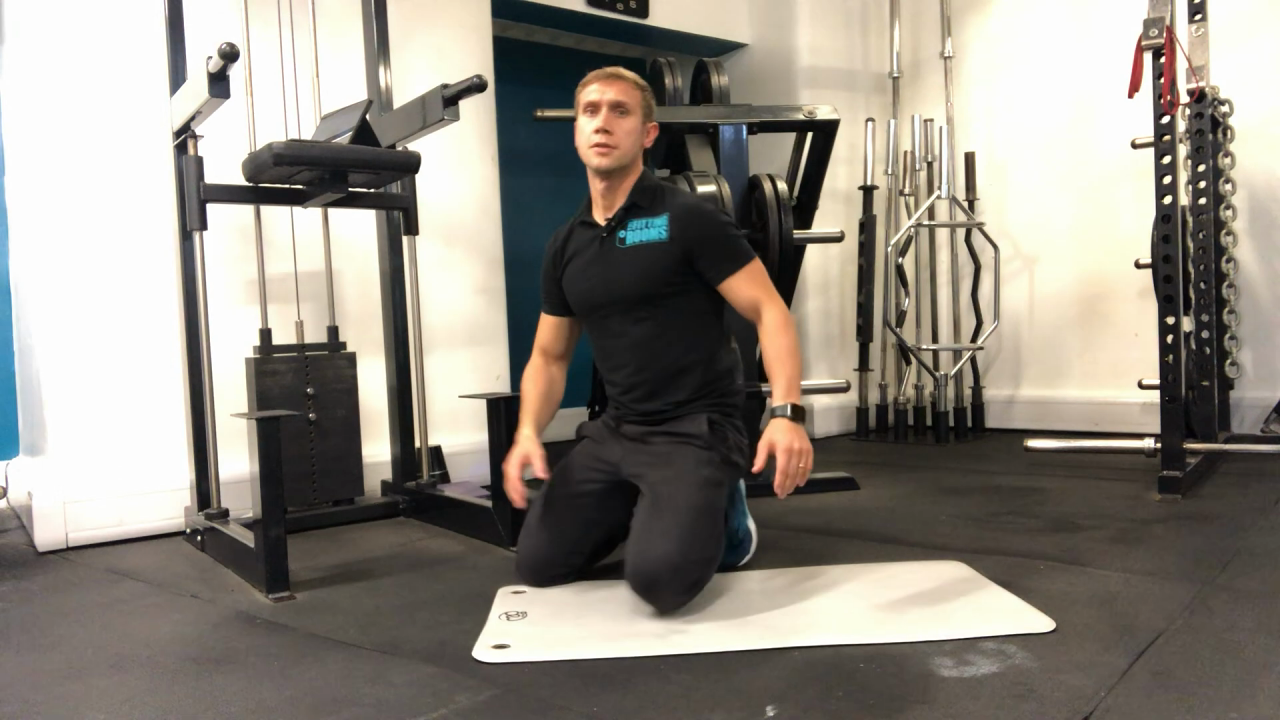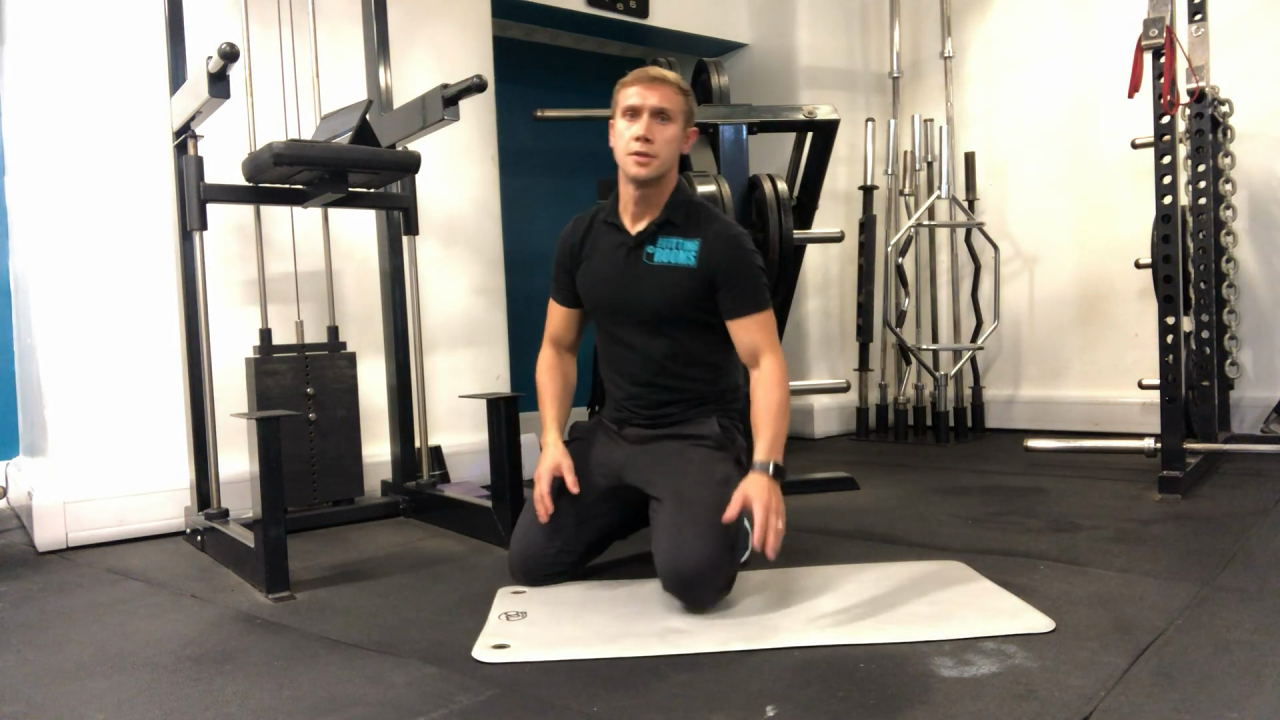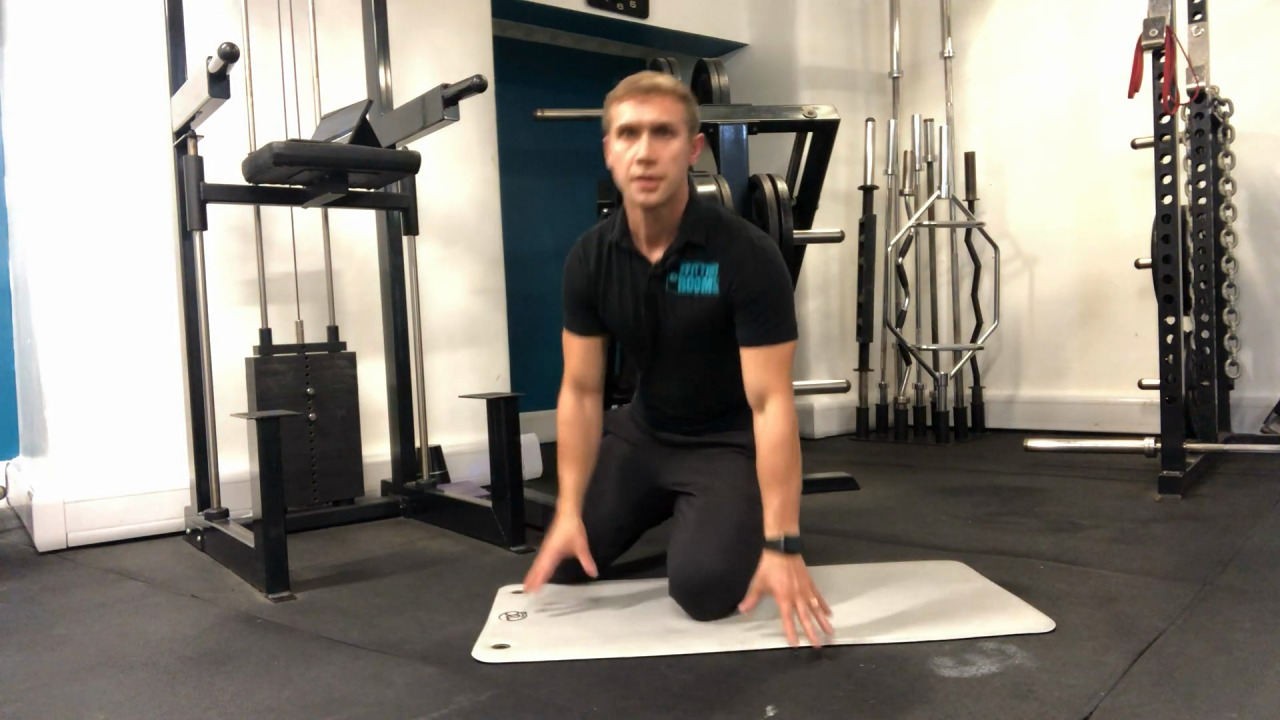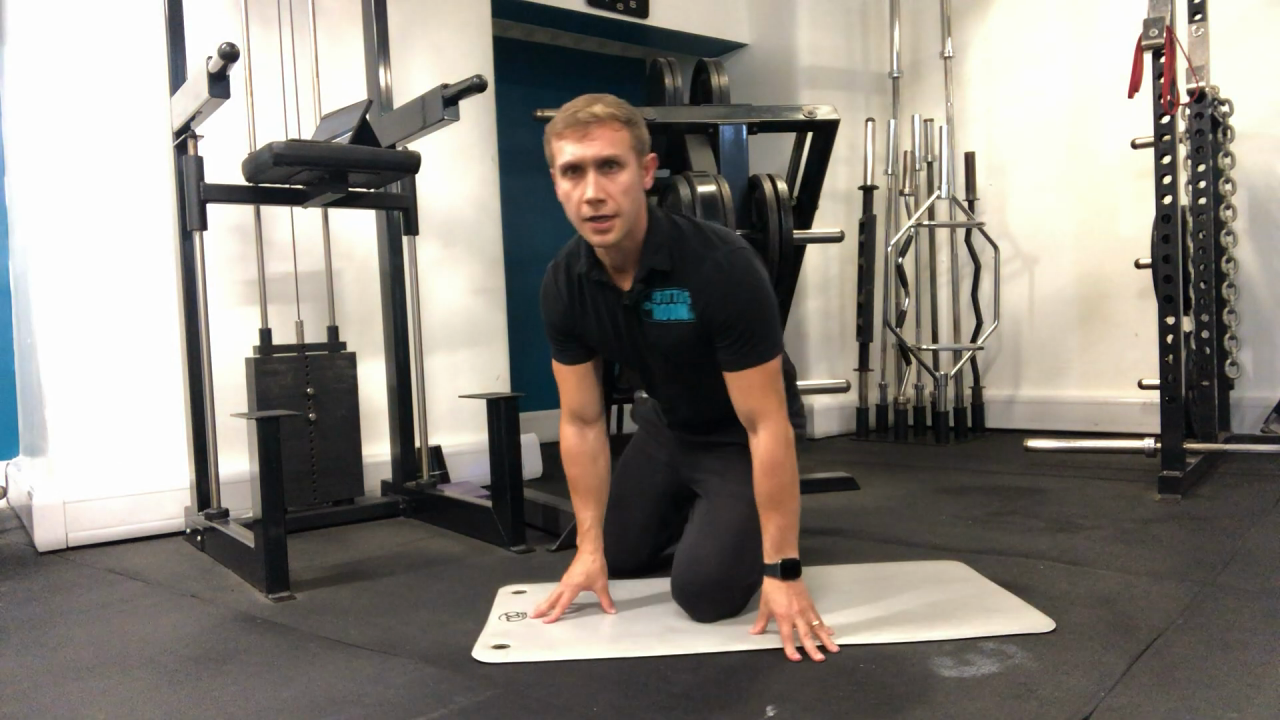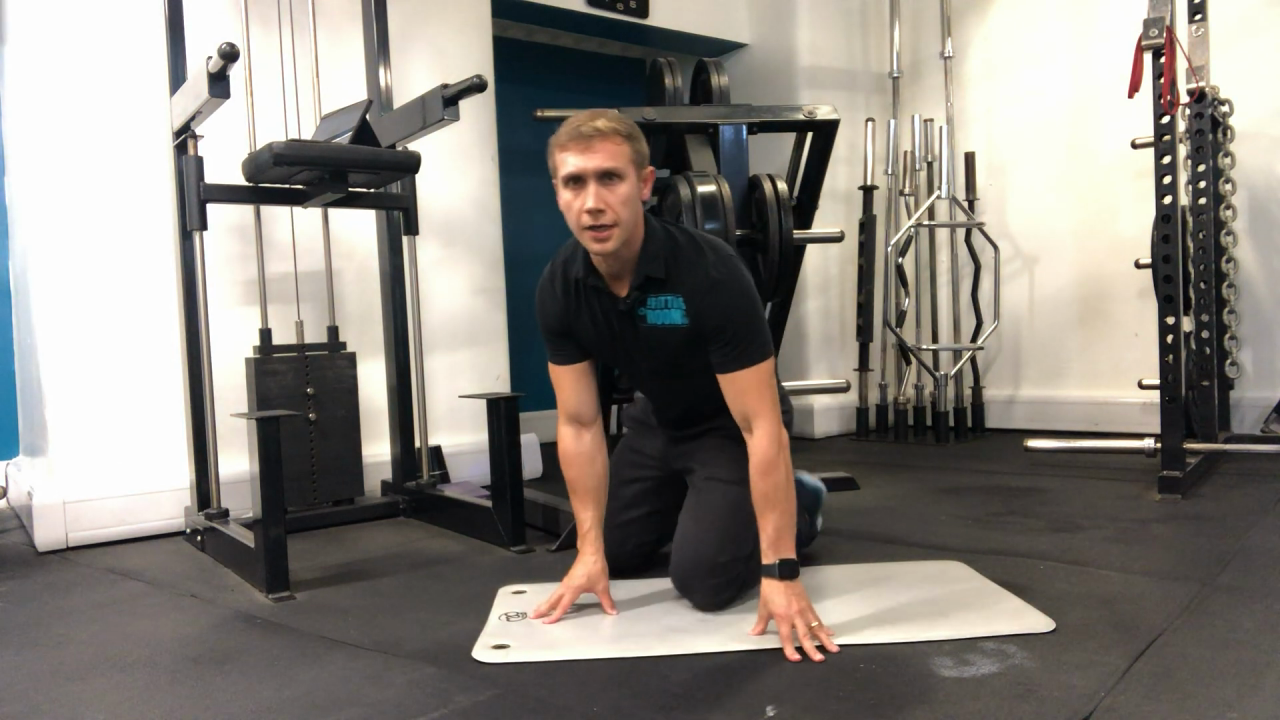
dt=0.3s
person 1, frame 1
left shoulder: (689, 219)
right shoulder: (565, 246)
left elbow: (771, 315)
right elbow: (549, 356)
left wrist: (785, 413)
right wrist: (528, 432)
left hip: (694, 430)
right hip: (615, 432)
left knee: (660, 578)
right knee: (538, 564)
left ankle: (719, 512)
right ankle: (650, 509)
person 1, frame 2
left shoulder: (720, 241)
right shoulder: (579, 236)
left elbow: (763, 362)
right elbow: (559, 348)
left wrist: (765, 469)
right wrist: (552, 441)
left hip: (697, 435)
right hip: (612, 434)
left knee: (694, 577)
right knee: (530, 562)
left ankle: (717, 515)
right ankle: (641, 509)
person 1, frame 3
left shoulder: (748, 256)
right shoulder: (588, 258)
left elbow: (772, 404)
right elbow: (581, 391)
left wrist: (781, 545)
right wrist: (568, 511)
left hip: (728, 441)
right hip: (644, 433)
left knee: (703, 586)
right knee: (564, 563)
left ankle: (739, 525)
right ankle: (663, 509)
person 1, frame 4
left shoulder: (722, 267)
right shoulder: (563, 284)
left elbow: (767, 428)
right elbow: (582, 424)
left wrist: (782, 572)
right wrist: (589, 549)
left hip: (742, 438)
right hip: (668, 429)
left knee: (704, 592)
right knee: (619, 561)
left ankle: (776, 518)
right ankle: (699, 508)
person 1, frame 5
left shoulder: (711, 274)
right shoulder: (558, 287)
left elbow: (761, 427)
right elbow: (579, 424)
left wrist: (779, 572)
right wrist: (590, 550)
left hip: (730, 428)
right hip: (657, 424)
left knee: (703, 579)
right knee: (617, 556)
left ankle: (795, 504)
right ankle: (701, 503)
